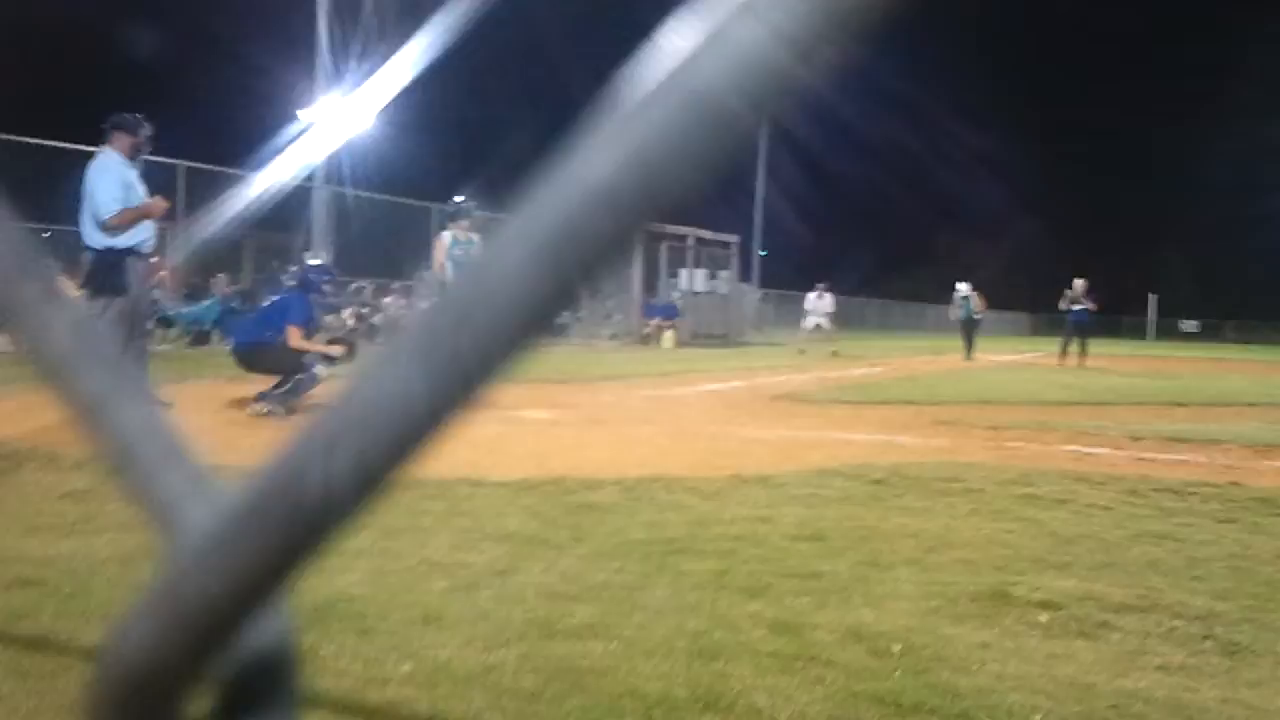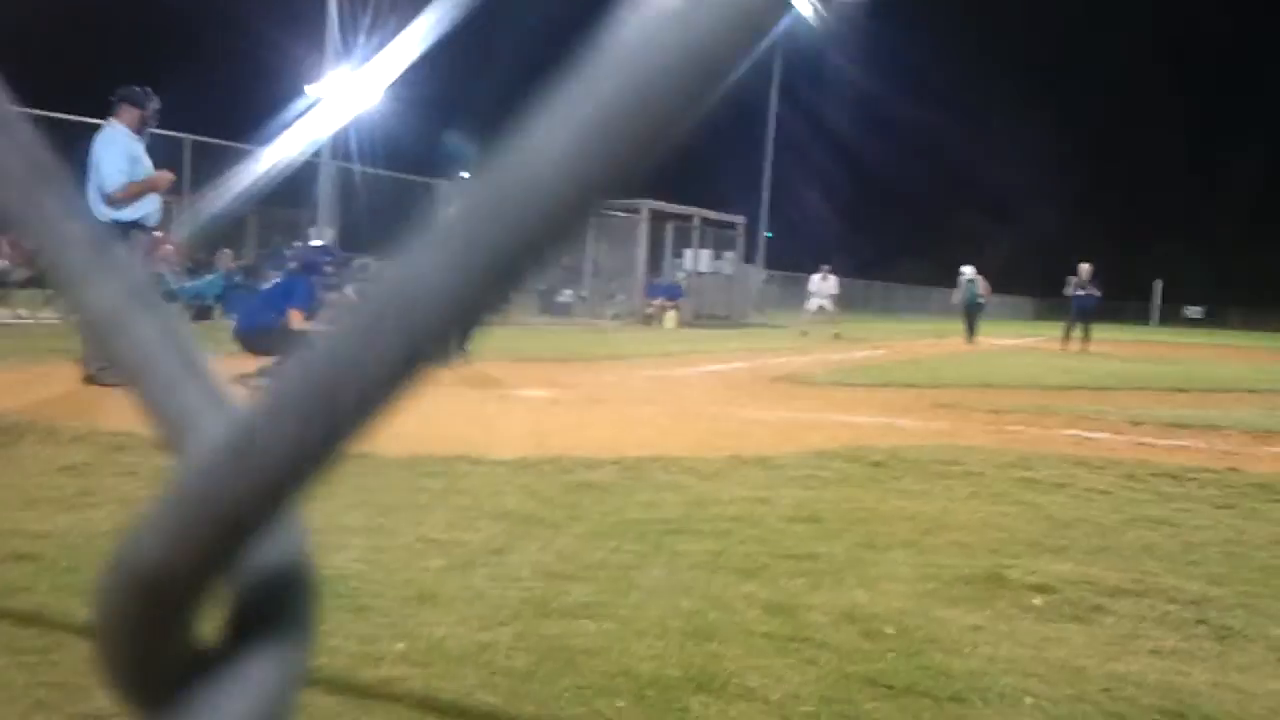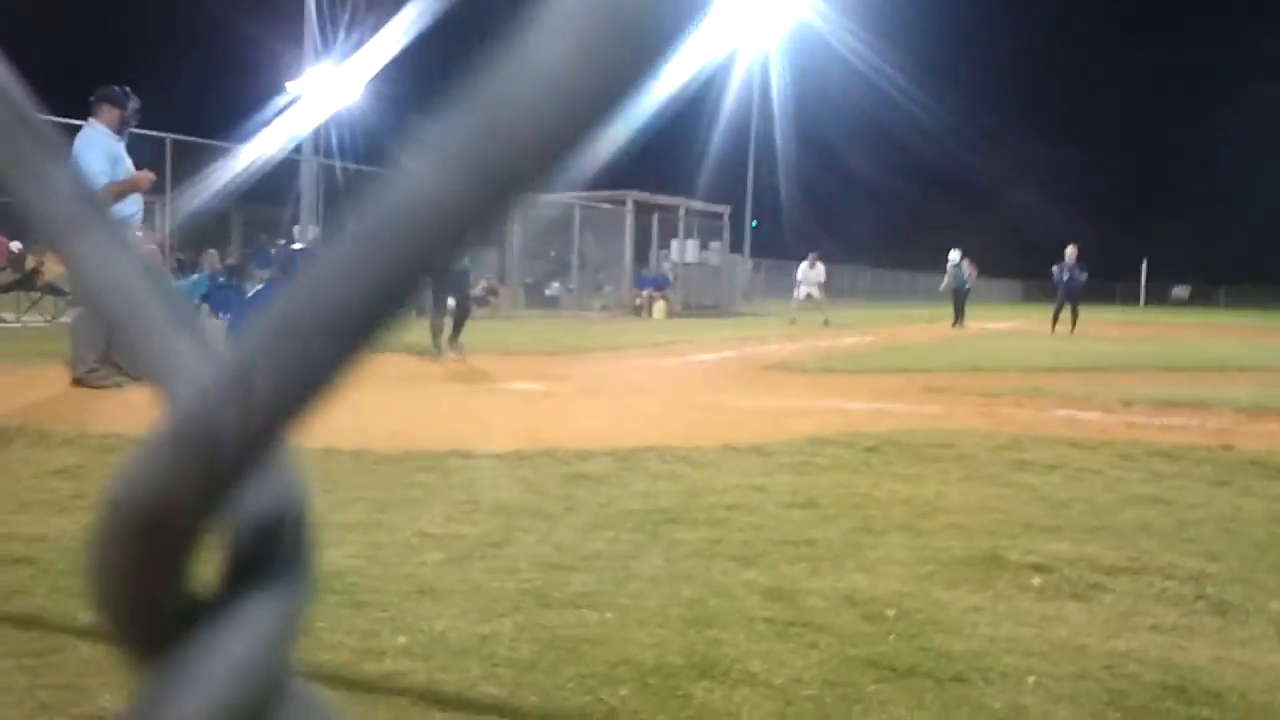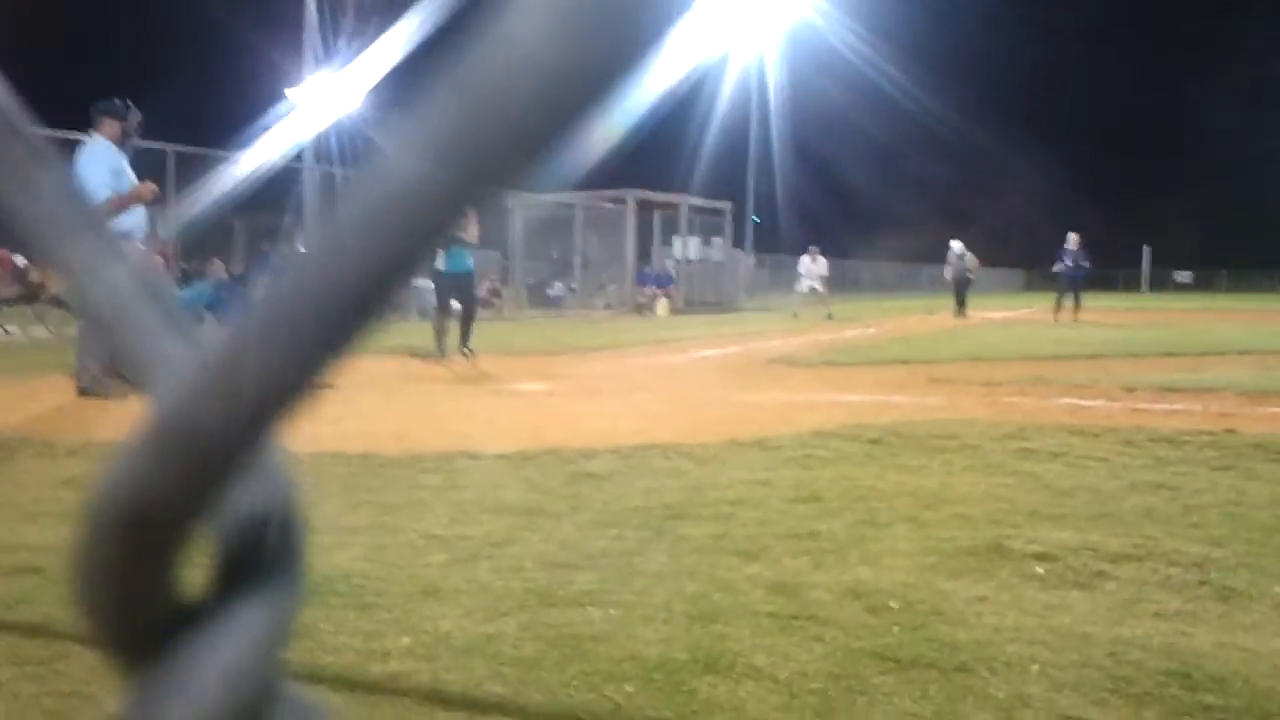
dt=0.1s
person 1, frame 1
left shoulder: (124, 168)
right shoulder: (105, 166)
right elbow: (111, 220)
left wrist: (150, 208)
right wrist: (148, 209)
left hip: (133, 260)
right hip: (114, 262)
left knee: (135, 327)
right knee: (108, 330)
person 1, frame 2
left shoulder: (131, 141)
right shoulder: (112, 139)
right elbow: (116, 193)
left wrist: (155, 181)
right wrist: (153, 182)
left hip: (137, 233)
right hip: (119, 234)
right ankle: (100, 366)
person 1, frame 3
left shoulder: (111, 141)
right shoulder: (93, 140)
right elbow: (99, 194)
left wrist: (137, 181)
right wrist: (135, 182)
left ankle: (124, 362)
right ankle: (87, 368)
person 1, frame 4
left shoulder: (113, 154)
right shoulder: (95, 153)
right elbow: (101, 207)
left wrist: (140, 193)
right wrist: (137, 194)
left hip: (123, 245)
right ankle: (92, 377)
